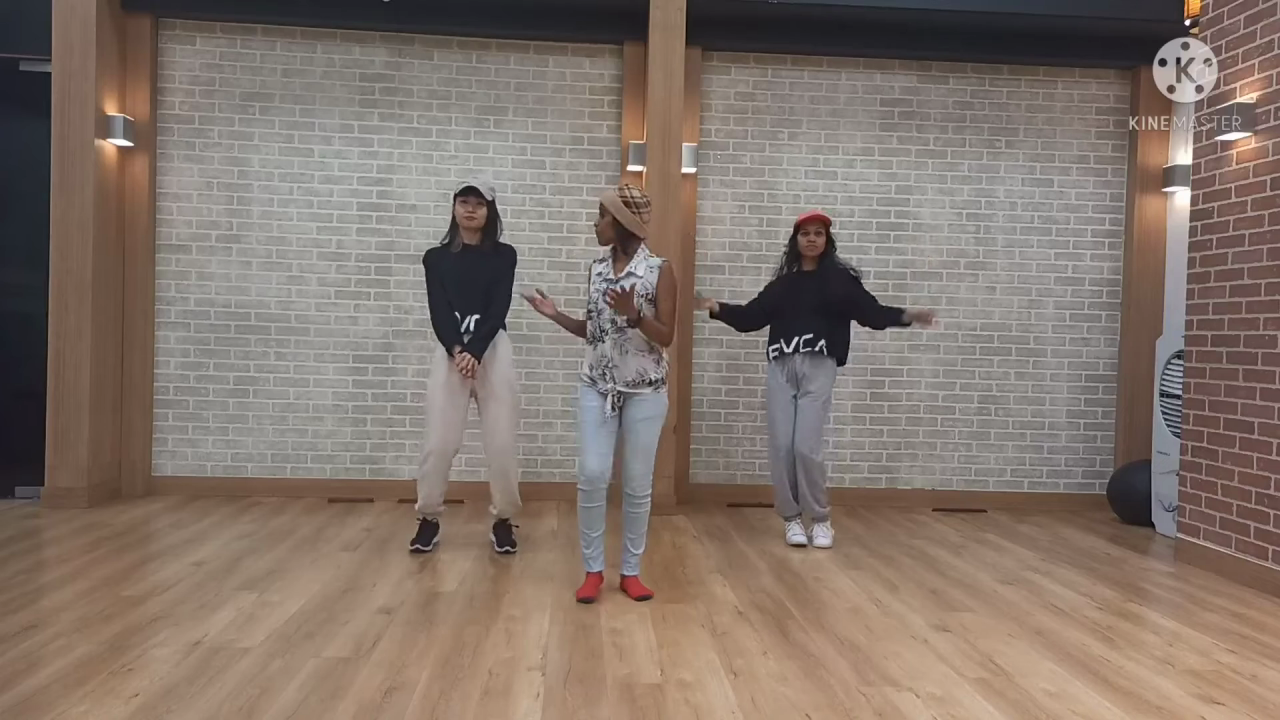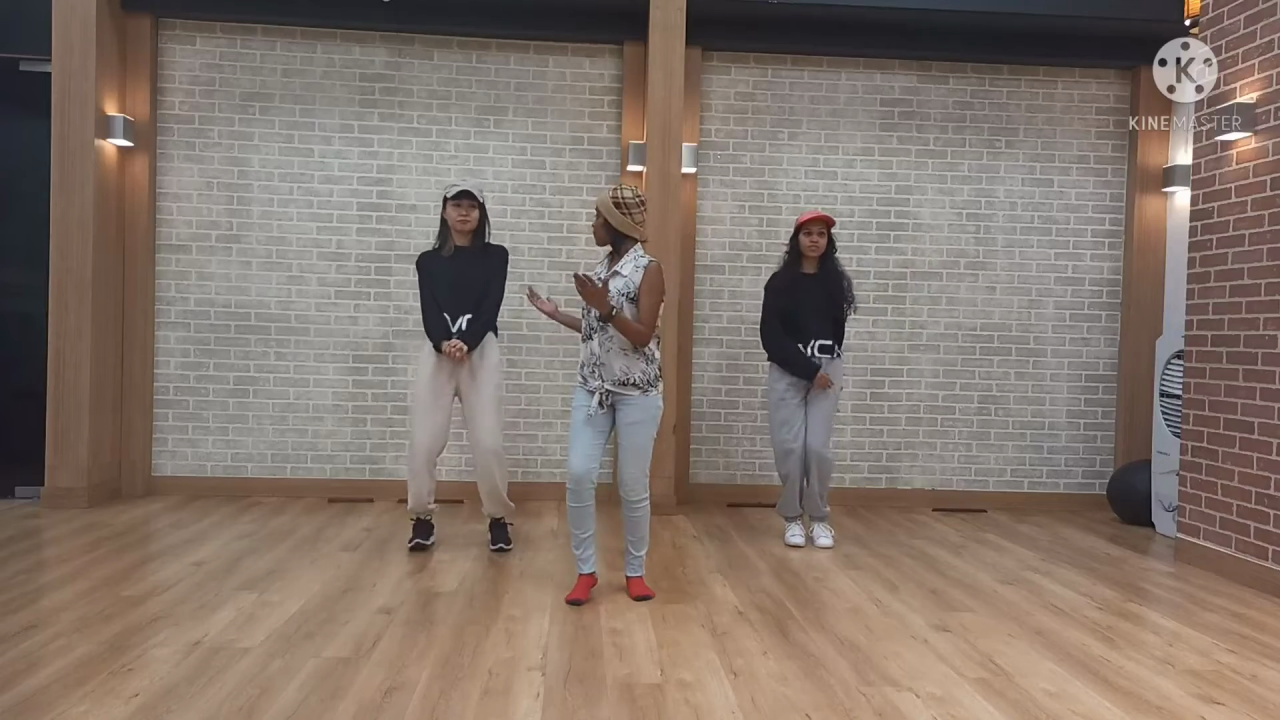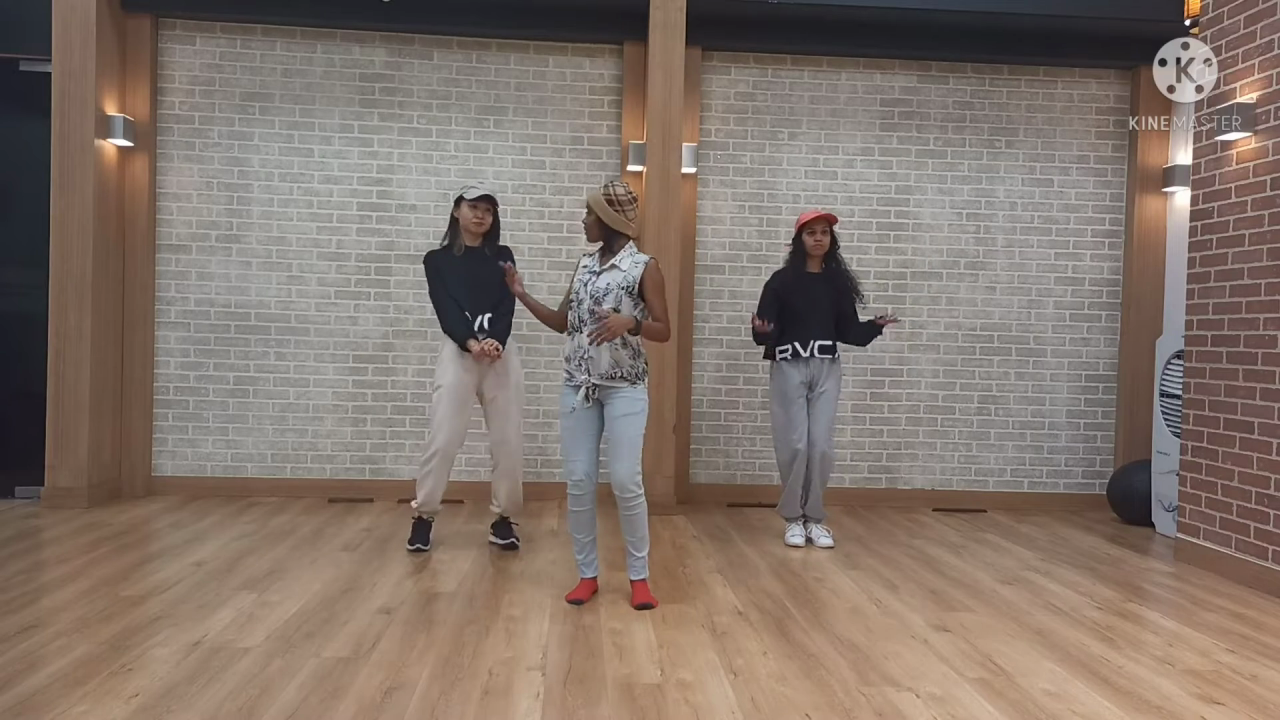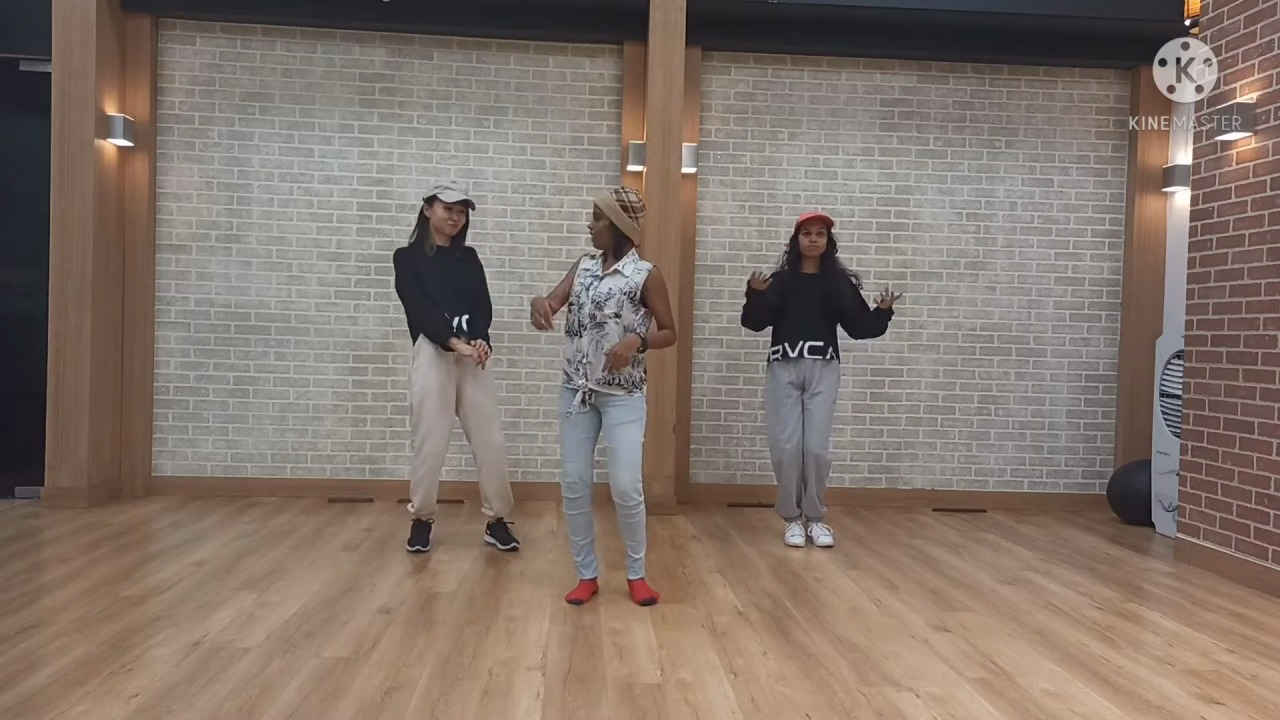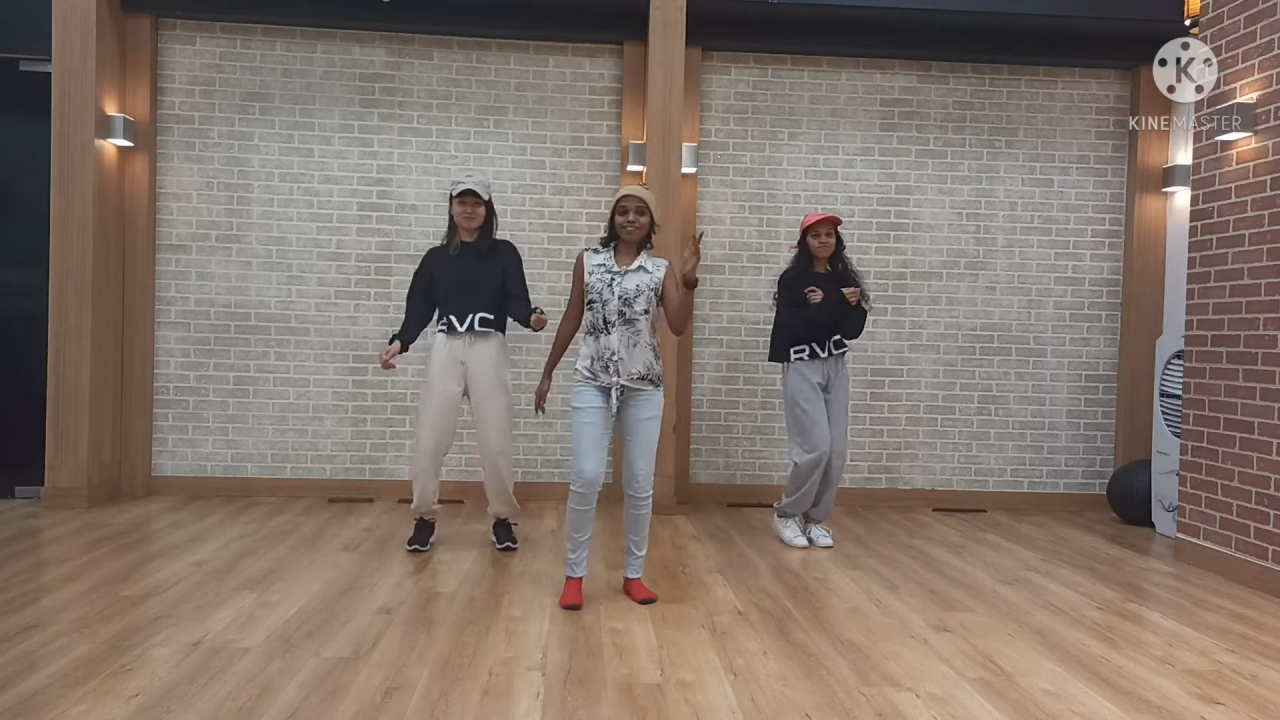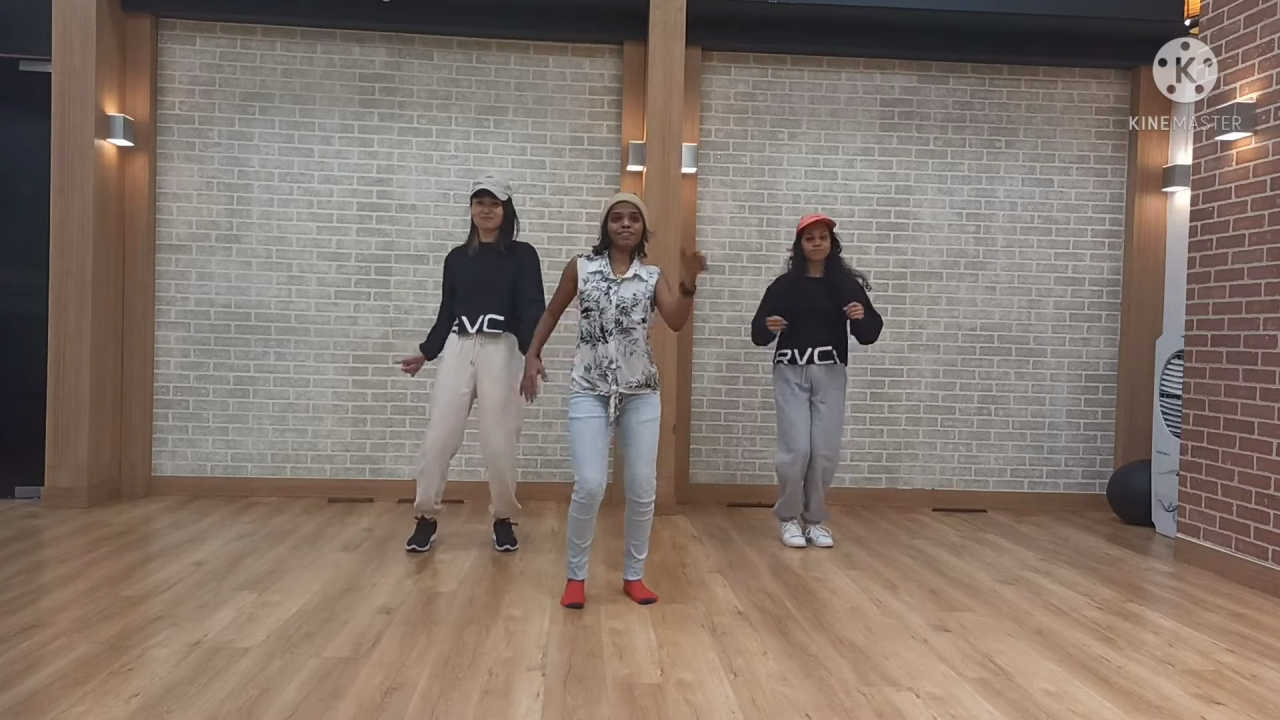
dt=0.5s
person 1, frame 1
left shoulder: (659, 270)
right shoulder: (598, 268)
left elbow: (666, 336)
left wrist: (633, 313)
right wrist: (554, 314)
left hip: (645, 390)
right hip: (598, 387)
left knee: (637, 483)
right knee: (592, 475)
left ankle: (631, 571)
right ankle: (593, 569)
person 1, frame 2
left shoulder: (648, 269)
right shoulder: (602, 268)
left elbow: (641, 336)
left wrist: (604, 308)
right wrist: (555, 314)
left hip: (637, 392)
right hip: (592, 388)
left knee: (633, 486)
right knee: (579, 474)
left ankle: (635, 572)
right ankle: (586, 571)
person 1, frame 3
left shoulder: (644, 267)
right shoulder: (585, 265)
left elbow: (663, 330)
right elbow: (560, 321)
left wrist: (630, 321)
right wrist: (521, 294)
left hip: (624, 387)
right hip: (577, 385)
left knee: (625, 481)
right knee: (578, 480)
left ankle: (639, 576)
right ankle: (588, 574)
person 1, frame 4
left shoulder: (645, 275)
right shoulder: (584, 266)
left elbow: (669, 332)
right elbow: (552, 304)
left wrist: (636, 342)
right wrist: (539, 305)
left hip: (623, 393)
right hip: (576, 389)
left knee: (625, 486)
right knee: (574, 483)
left ankle: (636, 574)
right ankle: (586, 575)
person 1, frame 5
left shoulder: (662, 271)
right shoulder: (588, 262)
left elbow: (678, 326)
right elbow: (571, 320)
left wrist: (690, 278)
right wrist: (547, 372)
left hip: (644, 387)
right hip: (593, 383)
left knee: (639, 483)
right knee: (587, 476)
left ankle: (633, 574)
right ankle: (574, 574)
person 1, frame 6
left shoulder: (654, 277)
right shoulder: (580, 268)
left elbow: (677, 322)
right elbow: (550, 314)
left wrist: (688, 283)
right wrist: (533, 356)
left hip: (641, 394)
right hip: (589, 392)
left knee: (643, 489)
right knee: (590, 486)
left ankle: (634, 576)
right ankle: (576, 575)
person 2, frame 1
left shoulder: (504, 255)
right shoulder: (436, 257)
left elbow: (498, 308)
right elbow: (438, 310)
left wrist: (473, 351)
right wrist: (456, 351)
left hip: (492, 350)
right hip: (449, 350)
left knee: (501, 439)
right knee: (439, 440)
left ankle: (502, 521)
right ankle: (428, 520)
person 2, frame 2
left shoulder: (495, 256)
right shoulder: (429, 261)
left elbow: (491, 307)
right elbow: (429, 310)
left wrist: (465, 343)
right wrist: (444, 344)
left hip: (481, 350)
right hip: (436, 351)
left knee: (488, 441)
right knee: (424, 441)
left ankle: (497, 519)
right ankle: (423, 519)
person 2, frame 3
left shoulder: (502, 256)
right shoulder: (437, 259)
left elbow: (506, 305)
right elbow: (445, 308)
left wrist: (495, 341)
right wrist: (472, 343)
left hip: (499, 351)
right hip: (456, 351)
left knee: (507, 440)
right knee: (444, 437)
left ankle: (503, 519)
right ankle: (423, 517)
person 2, frame 4
left shoulder: (469, 258)
right shoulder: (408, 258)
left elbow: (482, 306)
right elbow: (420, 308)
left wrist: (480, 340)
right wrist: (455, 343)
left hip: (471, 355)
right hip: (432, 353)
left knee: (490, 441)
right knee: (430, 442)
left ankle: (497, 521)
right ankle: (422, 519)
person 2, frame 5
left shoulder: (504, 253)
right shoulder: (436, 258)
left elbow: (515, 299)
right elbow: (419, 308)
left wrist: (532, 317)
right wrist: (399, 343)
left hip: (489, 349)
right hip: (446, 348)
left knee: (495, 440)
right knee: (431, 437)
left ankle: (502, 519)
right ankle: (424, 519)
person 2, frame 6
left shoulder: (522, 255)
right shoulder: (457, 258)
left elbow: (531, 305)
right elbow: (447, 311)
left wrist: (531, 348)
right wrist: (426, 351)
left hip: (502, 351)
right hip: (457, 349)
left knee: (499, 442)
right knee: (439, 437)
left ankle: (503, 519)
right ankle: (426, 518)
person 3, frame 1
left shoulder: (840, 280)
right shoulder: (782, 284)
left elbow: (869, 312)
right elbow: (754, 315)
left wrist: (906, 317)
right wrist: (718, 309)
left hip: (819, 367)
right hip: (781, 368)
left knee: (806, 447)
right knee: (781, 446)
left ankle: (820, 518)
right ankle: (792, 517)
person 3, frame 2
left shoulder: (835, 282)
right shoulder: (780, 282)
left elbow: (837, 331)
right elbow: (771, 335)
left wrist: (826, 368)
right wrist: (808, 369)
left hip: (826, 369)
right hip: (786, 371)
left knee: (817, 447)
right knee: (788, 447)
left ankle: (819, 518)
right ankle: (792, 518)
person 3, frame 3
left shoulder: (839, 282)
right shoulder: (782, 280)
left elbow: (846, 330)
right elbow: (768, 328)
left wrist: (875, 326)
right wrist: (760, 330)
left hip: (826, 369)
right hip: (788, 367)
left knee: (821, 446)
right knee: (792, 445)
left ankle: (815, 518)
right ankle: (793, 518)
person 3, frame 4
left shoulder: (840, 282)
right shoulder: (780, 281)
left elbow: (858, 326)
right elbow: (754, 322)
left wrist: (883, 312)
right wrist: (754, 295)
left hip: (823, 369)
right hip: (783, 368)
left knee: (815, 447)
right knee: (784, 446)
left ankle: (815, 518)
right ankle: (792, 518)
person 3, frame 5
left shoulder: (843, 280)
right shoulder: (792, 279)
left elbow: (854, 328)
right elbow: (797, 323)
left wrist: (826, 303)
right wrist: (839, 302)
left hip: (835, 367)
right hip: (801, 367)
left knee: (835, 450)
right knee: (815, 448)
left ankle: (815, 519)
right ankle: (787, 514)
person 3, frame 6
left shoulder: (847, 284)
right shoulder: (785, 285)
left elbow: (869, 333)
right elbow: (759, 330)
left wrist: (862, 317)
right wrist: (768, 327)
left hip: (831, 373)
right hip: (791, 373)
left knee: (825, 452)
right knee: (796, 450)
left ankle: (814, 519)
right ankle: (788, 518)
